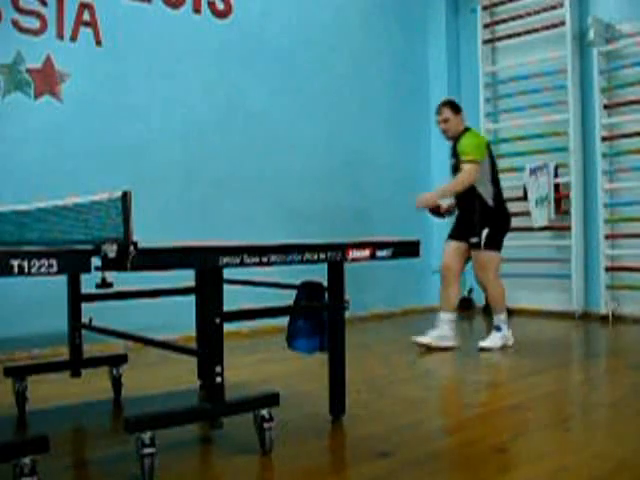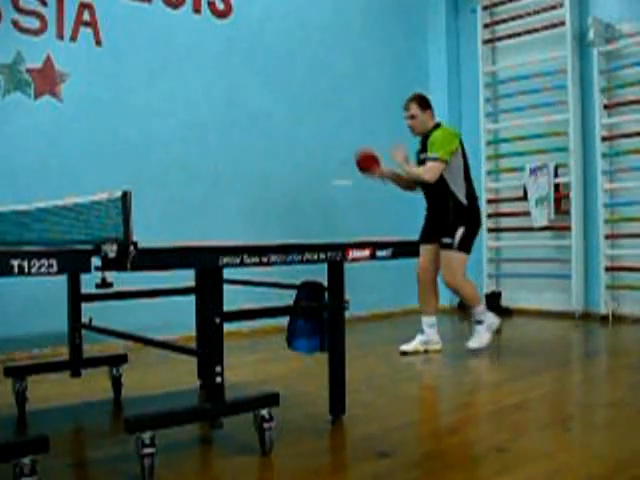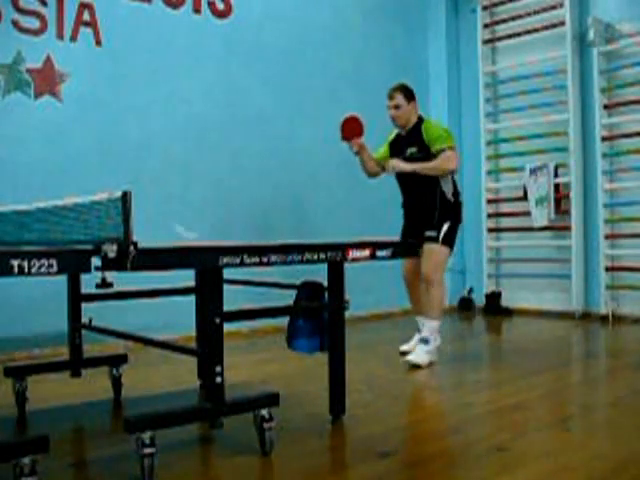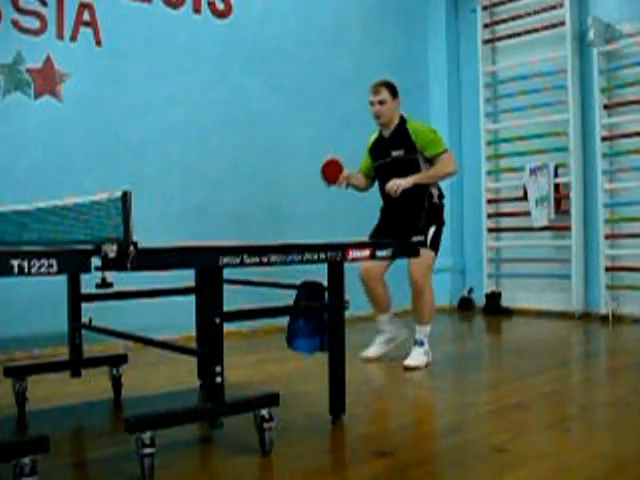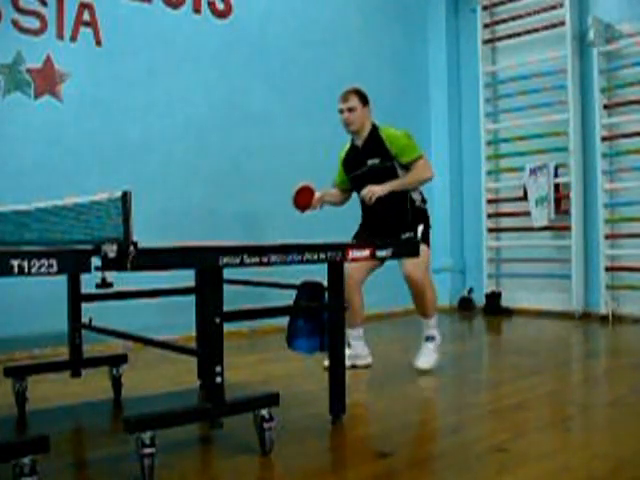
dt=1s
person 1, frame 1
left shoulder: (471, 140)
right shoulder: (459, 144)
left elbow: (468, 175)
left wrist: (436, 195)
right wrist: (451, 205)
left hip: (488, 217)
right hip: (468, 217)
left knee: (485, 275)
right knee: (448, 269)
left ankle: (502, 330)
right ankle: (444, 331)
person 1, frame 2
left shoulder: (443, 136)
right shoulder: (425, 143)
left elbow: (430, 175)
right elbow: (413, 184)
left wrist: (404, 164)
right wrist: (387, 174)
left hip: (459, 216)
right hip: (436, 216)
left knee: (452, 277)
right knee: (424, 273)
left ankle: (484, 319)
right ankle: (429, 335)
person 1, frame 3
left shoulder: (433, 130)
right shoulder: (395, 140)
left elbow: (451, 163)
right elbow: (374, 169)
left wrist: (409, 166)
right wrist: (361, 151)
left hip: (441, 213)
right hip: (414, 215)
left knee: (431, 274)
right knee: (411, 275)
left ankle: (428, 343)
right ankle: (425, 331)
person 1, frame 4
left shoulder: (419, 132)
right shoulder: (374, 143)
left elbow: (449, 166)
right elbow: (365, 180)
left wrist: (409, 180)
right wrist: (348, 178)
left hip: (424, 216)
right hip: (391, 217)
left knee: (418, 277)
right knee: (369, 271)
left ankle: (421, 345)
right ankle: (388, 332)
person 1, frame 5
left shoulder: (393, 138)
right shoulder: (347, 154)
left elbow: (426, 172)
right elbow: (342, 193)
left wrist: (385, 187)
right wrist: (323, 196)
left hip: (409, 220)
right hip: (373, 225)
left knee: (415, 274)
right knee: (348, 278)
left ankle: (431, 337)
right ankle: (357, 349)
